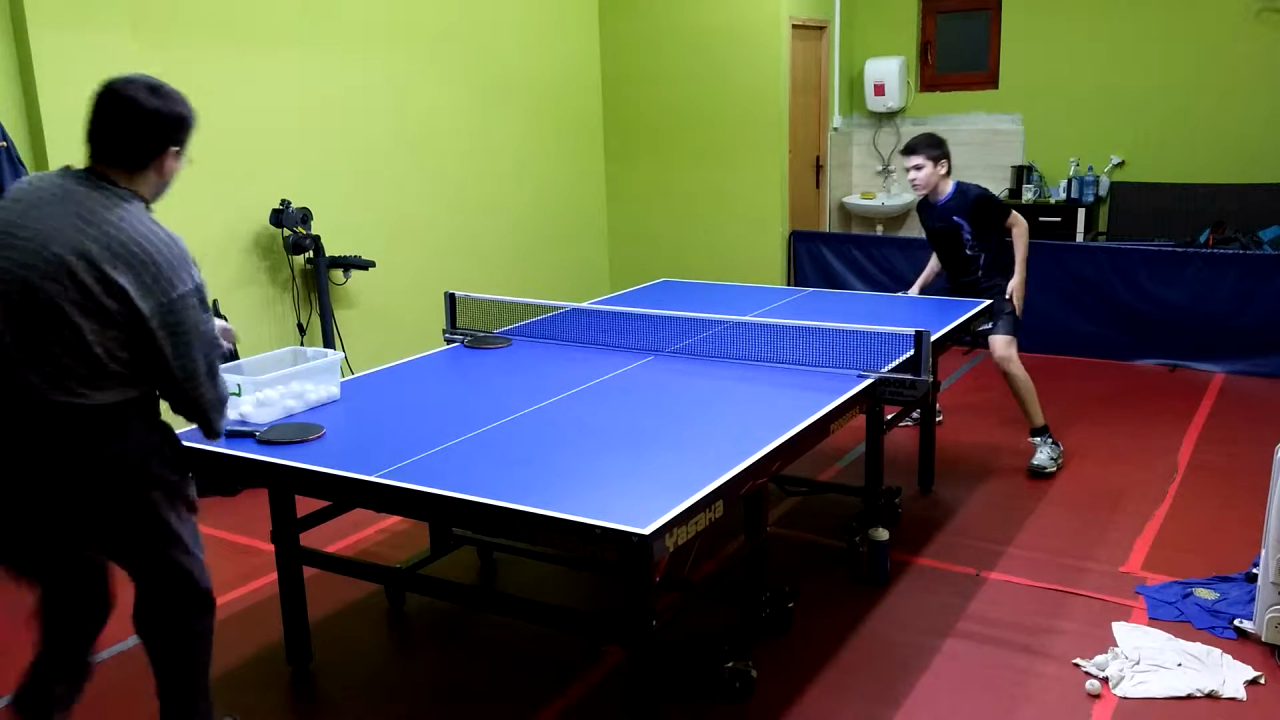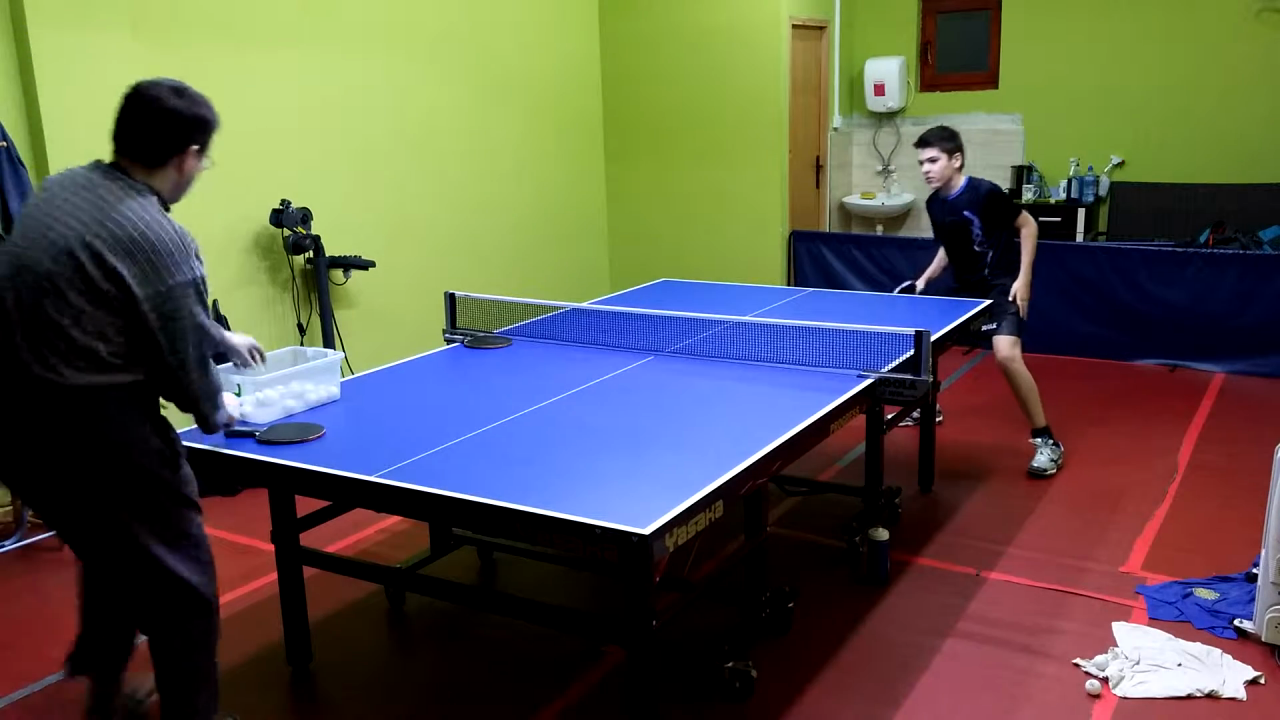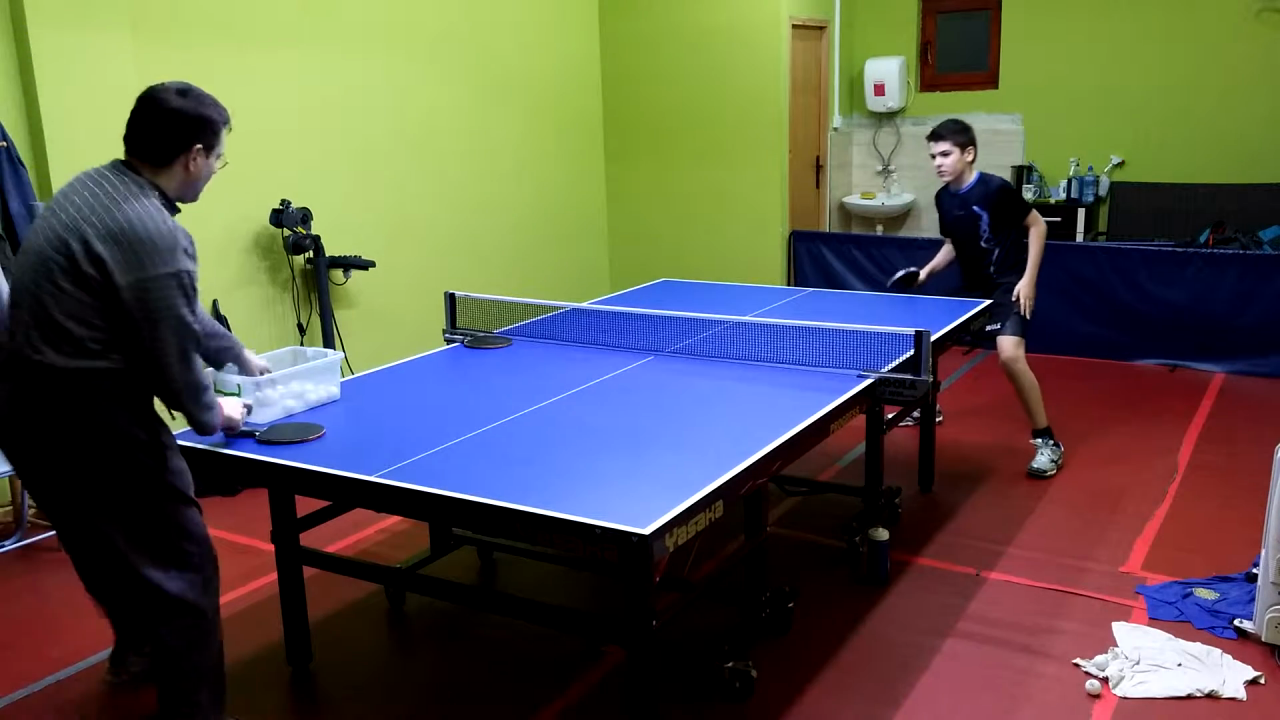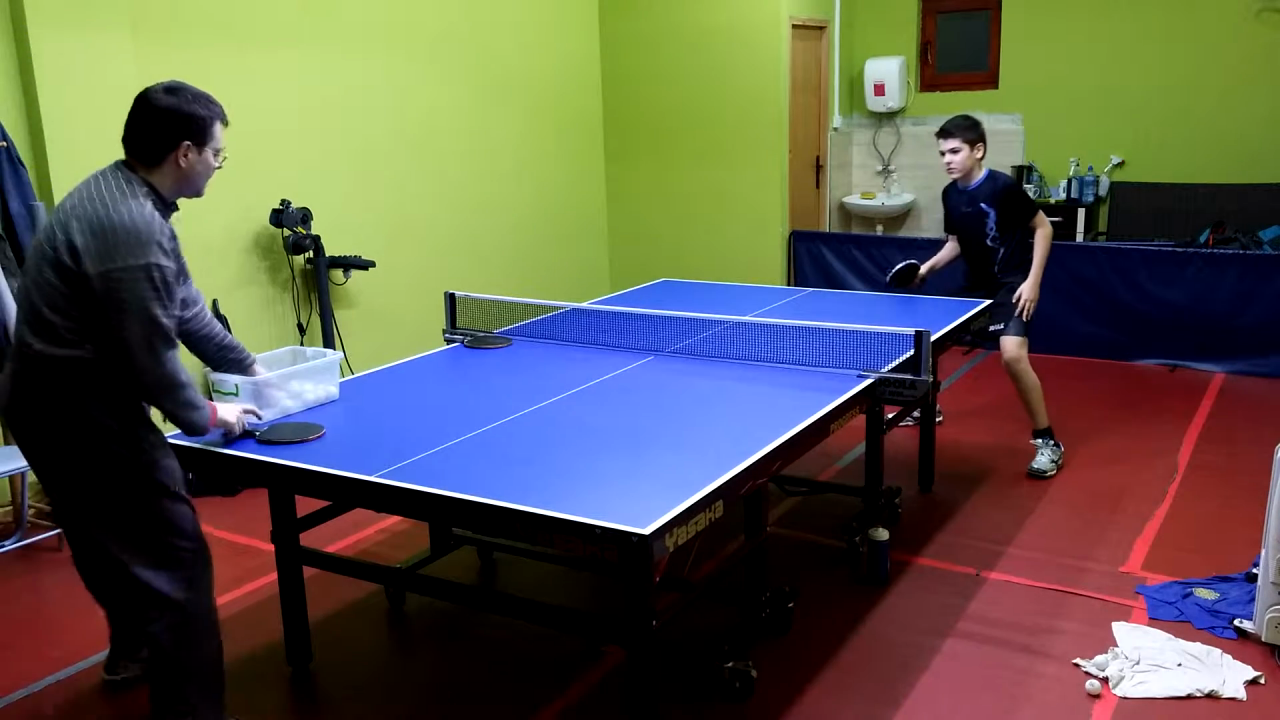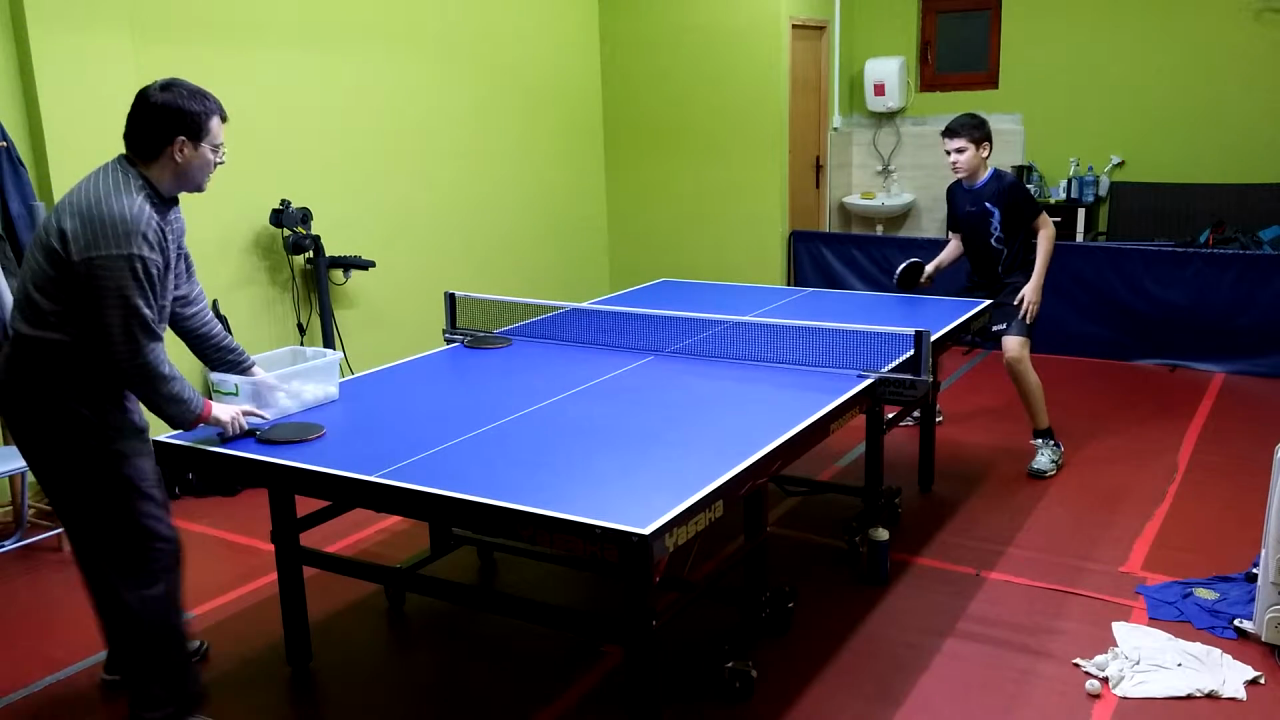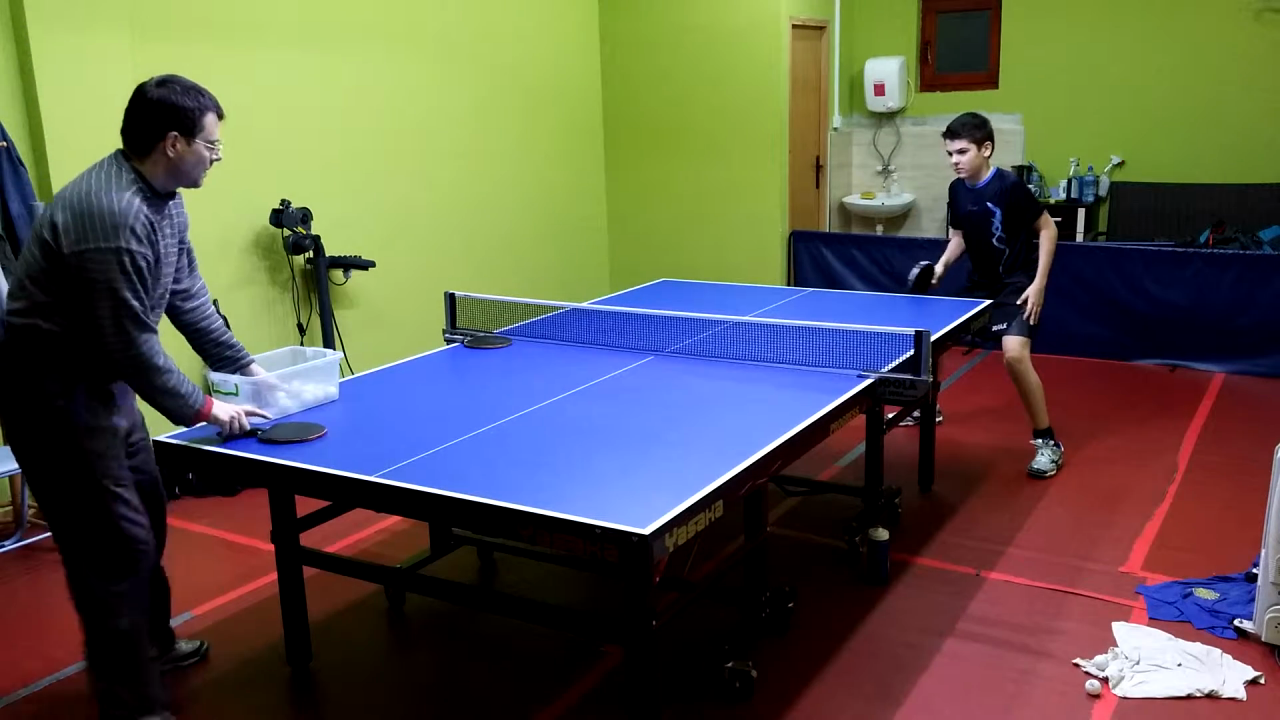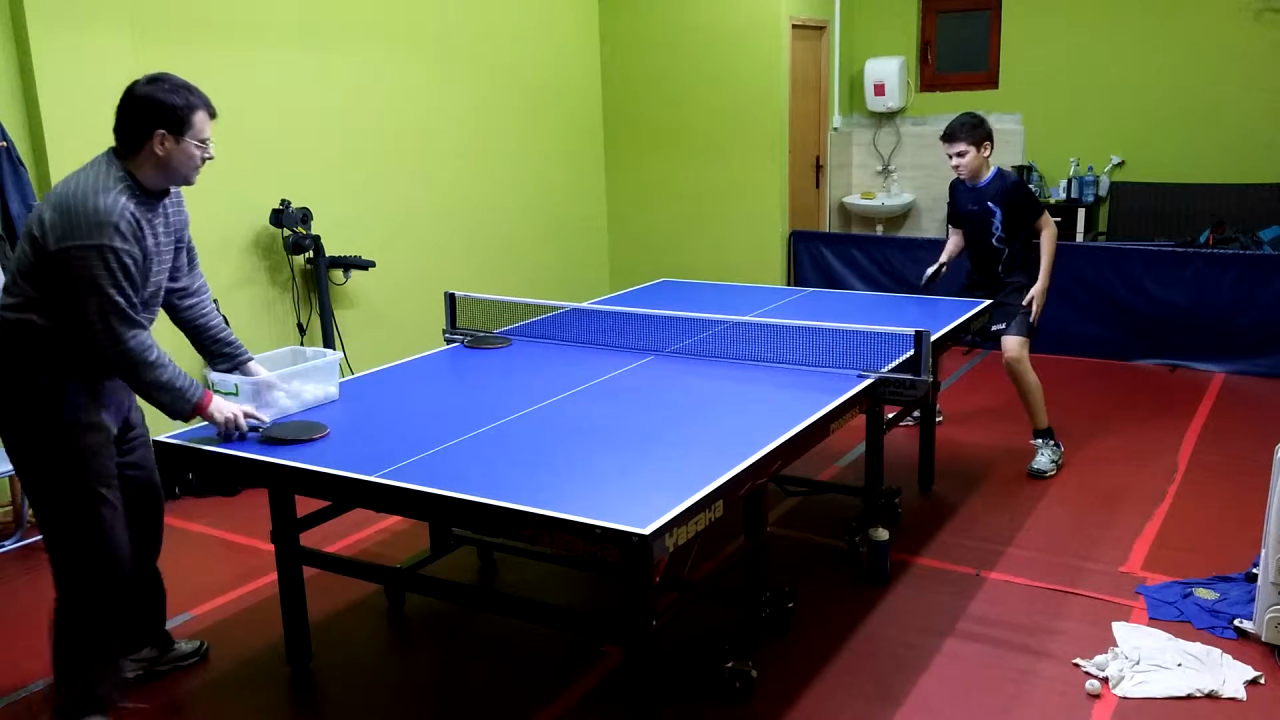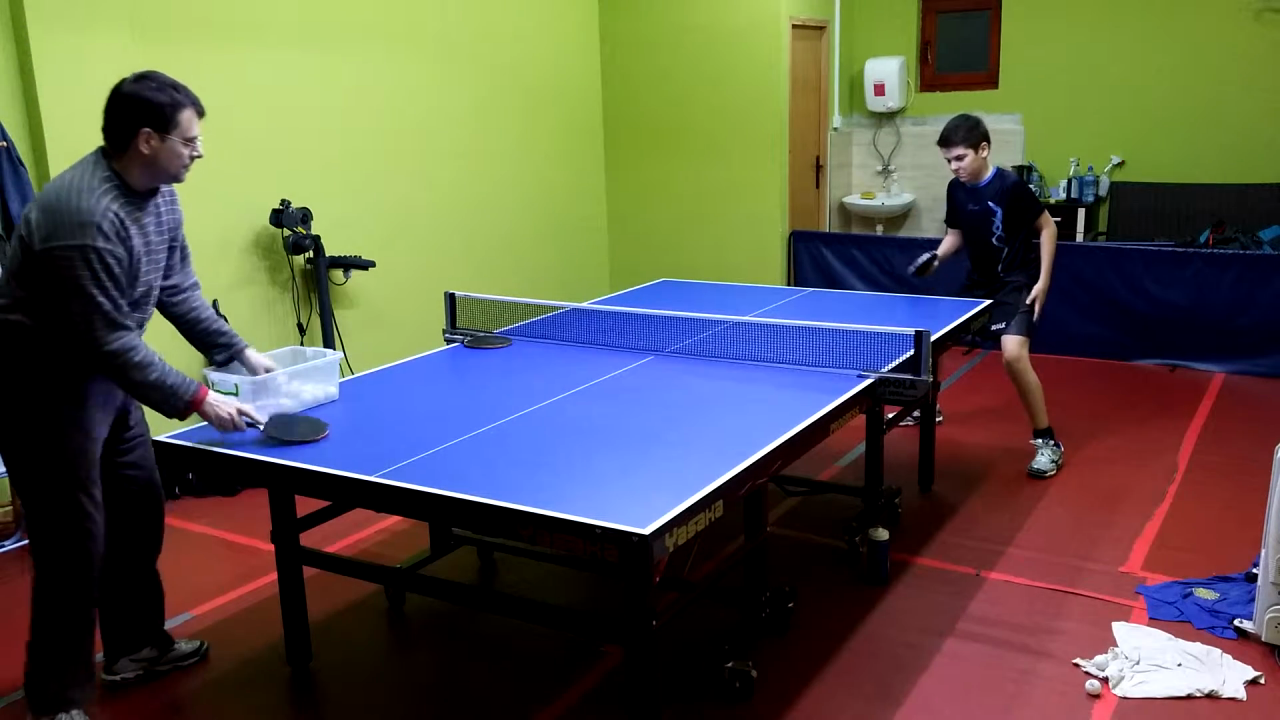
dt=0.1s
person 1, frame 1
right shoulder: (154, 252)
right elbow: (192, 372)
left wrist: (198, 327)
right wrist: (214, 418)
right hip: (110, 453)
left knee: (73, 601)
right knee: (177, 592)
person 1, frame 2
left shoulder: (62, 190)
right shoulder: (159, 243)
right elbow: (184, 369)
left wrist: (221, 339)
right wrist: (218, 415)
right hip: (102, 430)
left knee: (114, 557)
right knee: (180, 576)
person 1, frame 3
left shoulder: (88, 188)
right shoulder: (154, 237)
right elbow: (172, 363)
left wrist: (233, 351)
right wrist: (214, 416)
right hip: (91, 417)
left knee: (116, 548)
right knee: (178, 573)
left ankle: (136, 651)
person 1, frame 4
left shoulder: (133, 198)
right shoulder: (133, 232)
left elbow: (181, 303)
right elbow: (149, 362)
left wrist: (243, 363)
right wrist: (205, 415)
left hip: (62, 399)
right hip: (81, 411)
left knee: (123, 540)
right knee: (173, 557)
left ankle: (137, 650)
person 1, frame 5
left shoulder: (146, 199)
right shoulder: (124, 223)
left elbow: (184, 299)
right elbow: (135, 352)
left wrist: (244, 366)
right wrist: (200, 412)
left hip: (77, 386)
right hip: (63, 395)
left knee: (123, 532)
right knee: (145, 547)
left ankle: (136, 653)
person 1, frame 6
left shoulder: (163, 200)
right shoulder: (112, 215)
left elbow: (185, 294)
right elbow: (132, 345)
left wrist: (243, 365)
right wrist: (201, 408)
left hip: (103, 377)
right hip: (54, 389)
left knee: (142, 512)
right knee: (113, 545)
left ankle: (140, 646)
person 1, frame 7
left shoulder: (161, 198)
right shoulder: (100, 213)
left elbow: (185, 290)
right elbow: (122, 341)
left wrist: (242, 363)
right wrist: (201, 403)
left hip: (99, 373)
left knee: (140, 509)
right knee: (95, 543)
left ankle: (136, 643)
person 1, frame 8
left shoulder: (157, 196)
right shoulder: (84, 216)
left elbow: (176, 288)
right elbow: (108, 344)
left wrist: (237, 350)
right wrist: (197, 400)
left hip: (106, 374)
left knee: (138, 509)
right knee: (74, 541)
left ankle: (135, 644)
person 2, frame 1
left shoulder: (974, 197)
right shoulder: (925, 209)
left elbow: (1018, 224)
left wrist: (1019, 277)
right wrist: (918, 287)
left hip: (996, 286)
right hip: (959, 288)
left knee: (1004, 356)
left ankle: (1045, 440)
person 2, frame 2
left shoulder: (986, 193)
right shoulder: (934, 203)
left elbow: (1028, 226)
left wrist: (1023, 278)
right wrist: (924, 279)
left hip: (1002, 285)
right hip: (965, 287)
left knee: (1007, 355)
left ankle: (1047, 442)
person 2, frame 3
left shoulder: (996, 189)
right shoulder: (943, 198)
left elbow: (1037, 225)
left wrist: (1029, 279)
right wrist: (926, 271)
left hip: (1007, 284)
right hip: (970, 286)
left knee: (1010, 356)
left ankle: (1047, 442)
person 2, frame 4
left shoulder: (1004, 187)
right shoulder: (950, 194)
left elbow: (1042, 228)
left wrist: (1033, 280)
right wrist: (929, 266)
left hip: (1012, 284)
right hip: (975, 284)
left knee: (1013, 356)
left ankle: (1048, 442)
person 2, frame 5
left shoulder: (1008, 186)
right shoulder: (954, 192)
left elbow: (1046, 229)
left wrist: (1036, 282)
right wrist: (933, 266)
left hip: (1014, 285)
right hip: (977, 285)
left knee: (1015, 356)
left ankle: (1048, 442)
person 2, frame 6
left shoulder: (1010, 187)
right shoulder: (957, 190)
left elbow: (1047, 229)
left wrist: (1039, 283)
right wrist: (942, 264)
left hip: (1016, 284)
right hip: (978, 283)
left knee: (1015, 356)
left ankle: (1047, 442)
person 2, frame 7
left shoulder: (1011, 186)
right shoulder: (957, 189)
left elbow: (1048, 229)
left wrist: (1042, 283)
right wrist: (944, 260)
left hip: (1015, 284)
right hip: (977, 283)
left knee: (1013, 356)
left ankle: (1047, 442)
person 2, frame 8
left shoulder: (1010, 186)
right shoulder: (955, 189)
left elbow: (1047, 227)
left wrist: (1042, 280)
right wrist: (936, 255)
left hip: (1015, 283)
right hip: (977, 282)
left knee: (1013, 356)
left ankle: (1047, 442)
